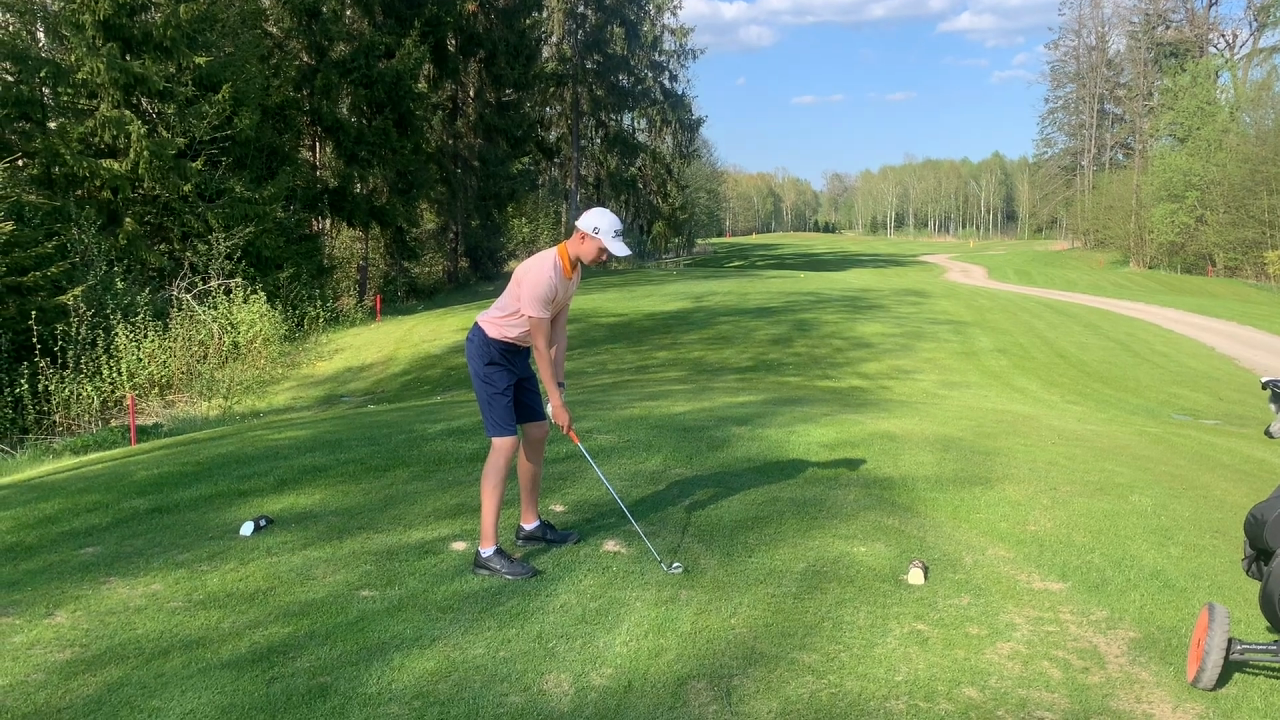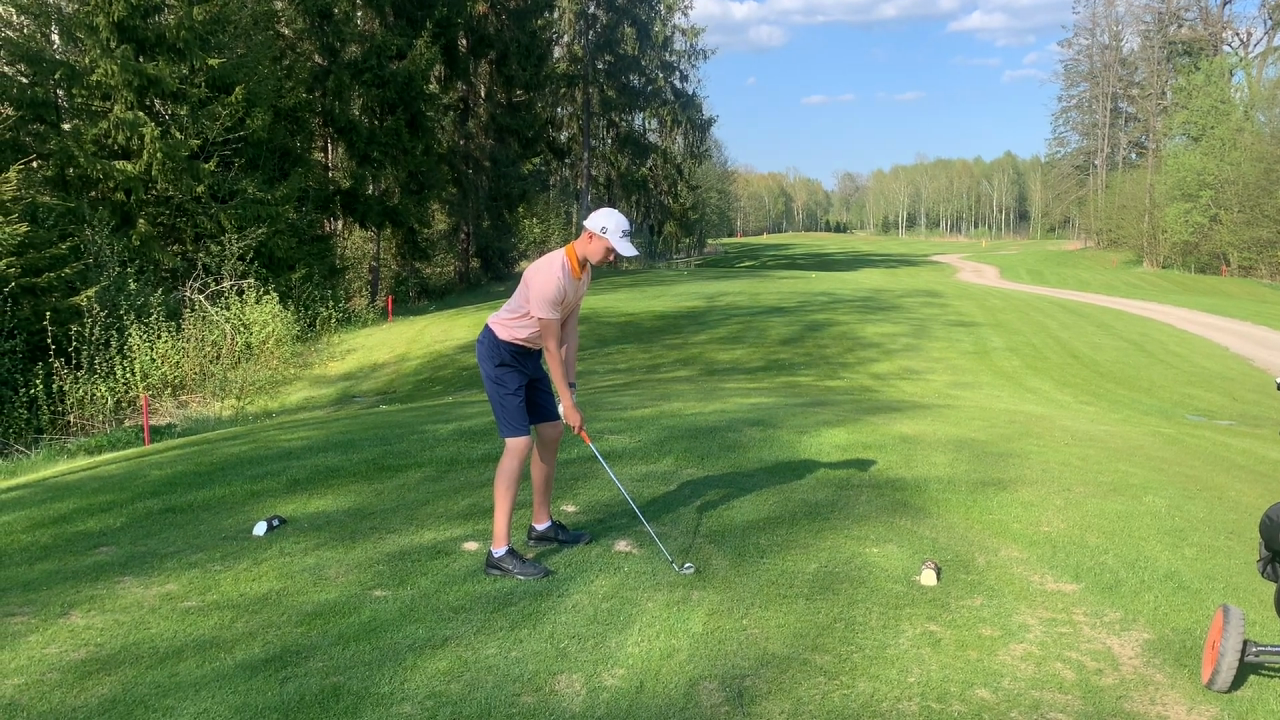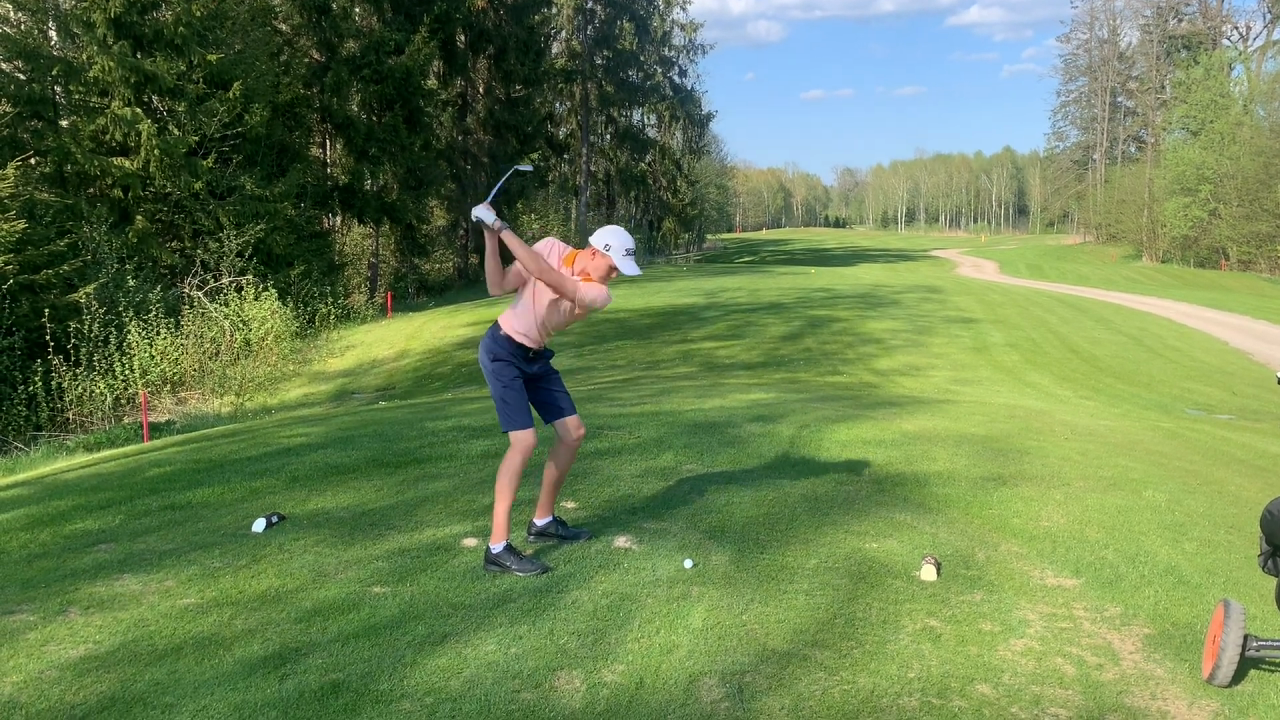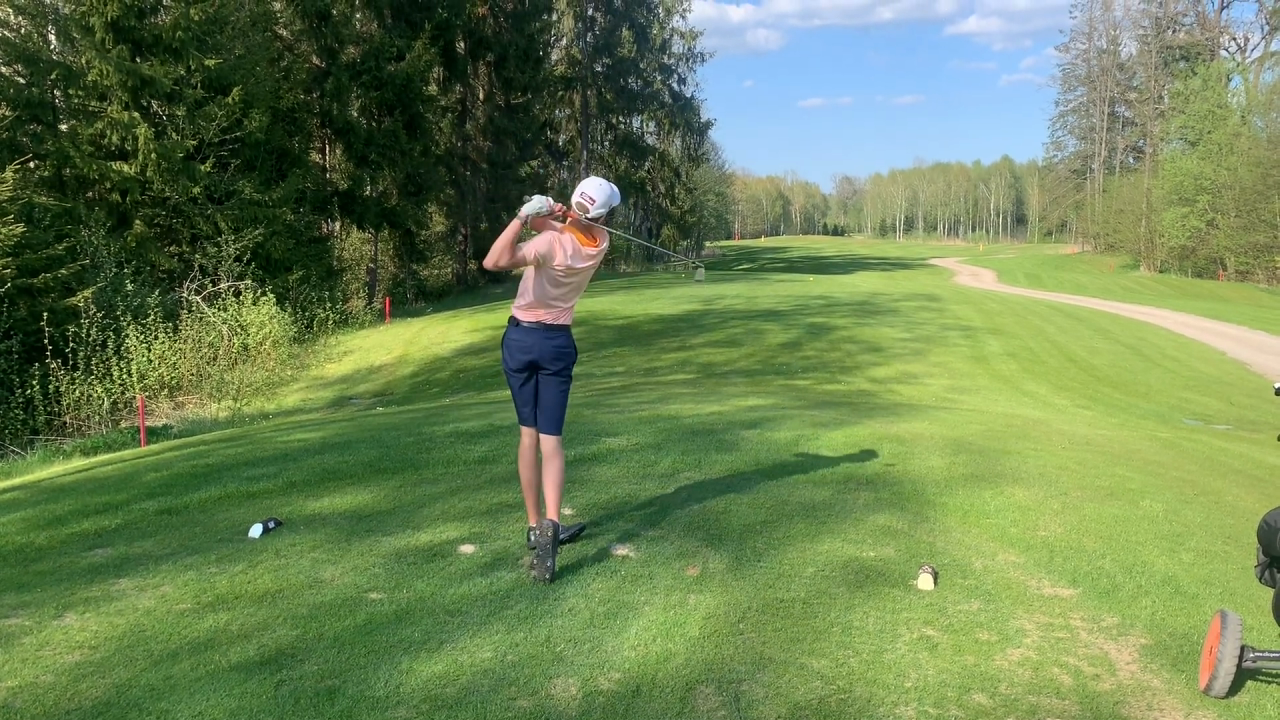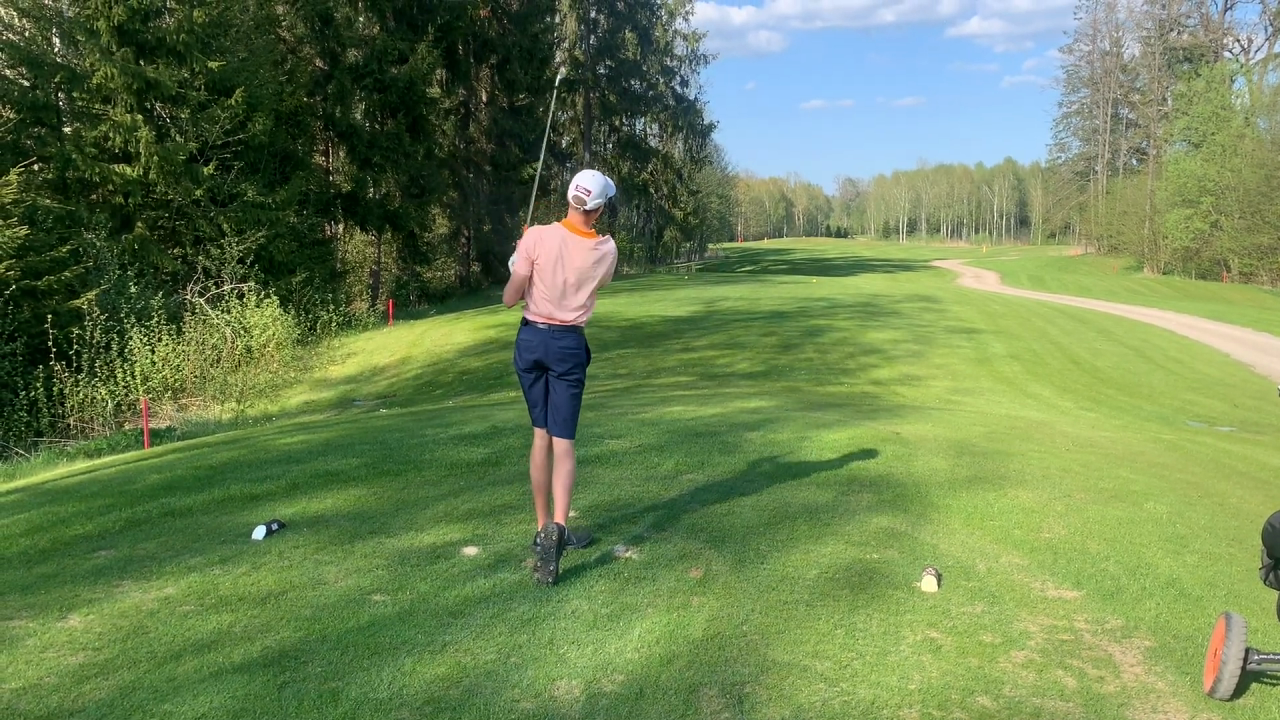
dt=1s
person 1, frame 1
left shoulder: (573, 270)
right shoulder: (542, 273)
left elbow: (558, 331)
right elbow: (541, 344)
left wrist: (559, 387)
right wrist: (557, 402)
left hip: (515, 350)
right hip: (490, 349)
left knee: (537, 431)
right knee: (506, 442)
left ankle: (530, 524)
right ankle: (487, 551)
person 1, frame 2
left shoulder: (583, 271)
right shoulder: (551, 275)
left elbow: (569, 331)
right elbow: (552, 346)
left wrist: (571, 389)
right wrist: (568, 402)
left hip: (527, 352)
right hip: (501, 351)
left knee: (550, 432)
right knee: (519, 444)
left ankle: (542, 525)
right ankle: (499, 551)
person 1, frame 3
left shoulder: (598, 295)
right shoulder: (550, 248)
left elbow: (549, 277)
right elbow: (498, 286)
left wrist: (500, 229)
right wrist: (491, 233)
left hip: (534, 356)
right hip: (502, 350)
left knee: (573, 433)
right knee: (525, 441)
left ankle: (543, 521)
right ankle: (498, 547)
person 1, frame 4
left shoulder: (551, 243)
right shoulder: (600, 243)
left elbow: (494, 261)
left wrist: (525, 214)
right wrist: (541, 217)
left hip: (520, 338)
right hip: (557, 343)
left knee: (528, 434)
right knee: (551, 439)
left ankle: (535, 526)
right ankle: (551, 525)
person 1, frame 5
left shoulder: (537, 237)
right shoulder: (607, 250)
left elbow: (510, 299)
left wrist: (517, 266)
left hip: (530, 339)
right hip: (569, 344)
left knee: (541, 436)
right knee: (563, 442)
left ankle: (543, 529)
right ankle: (557, 530)
